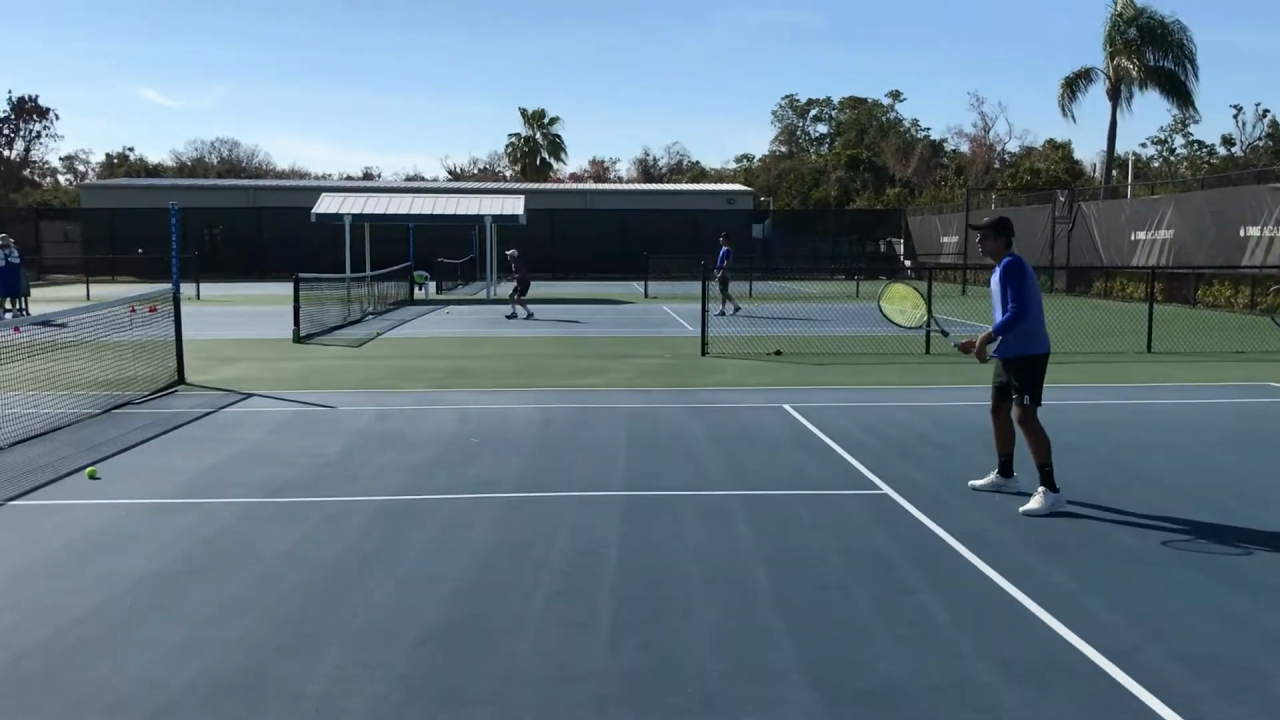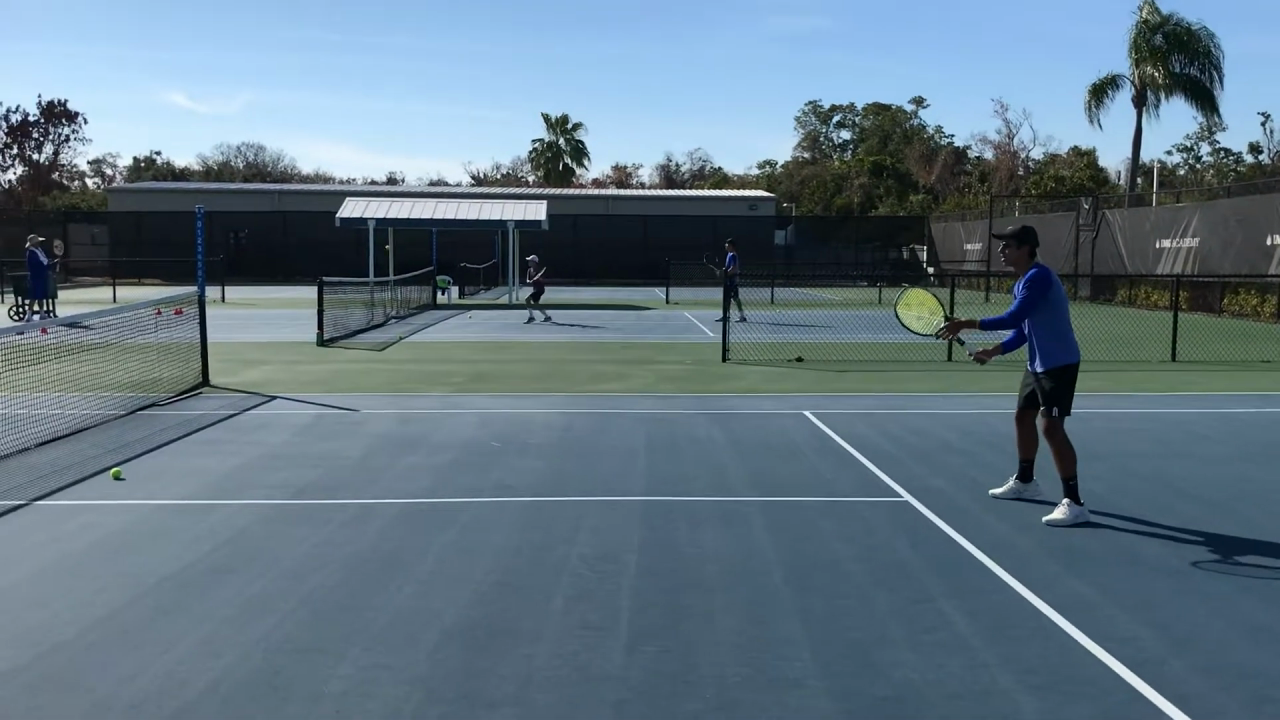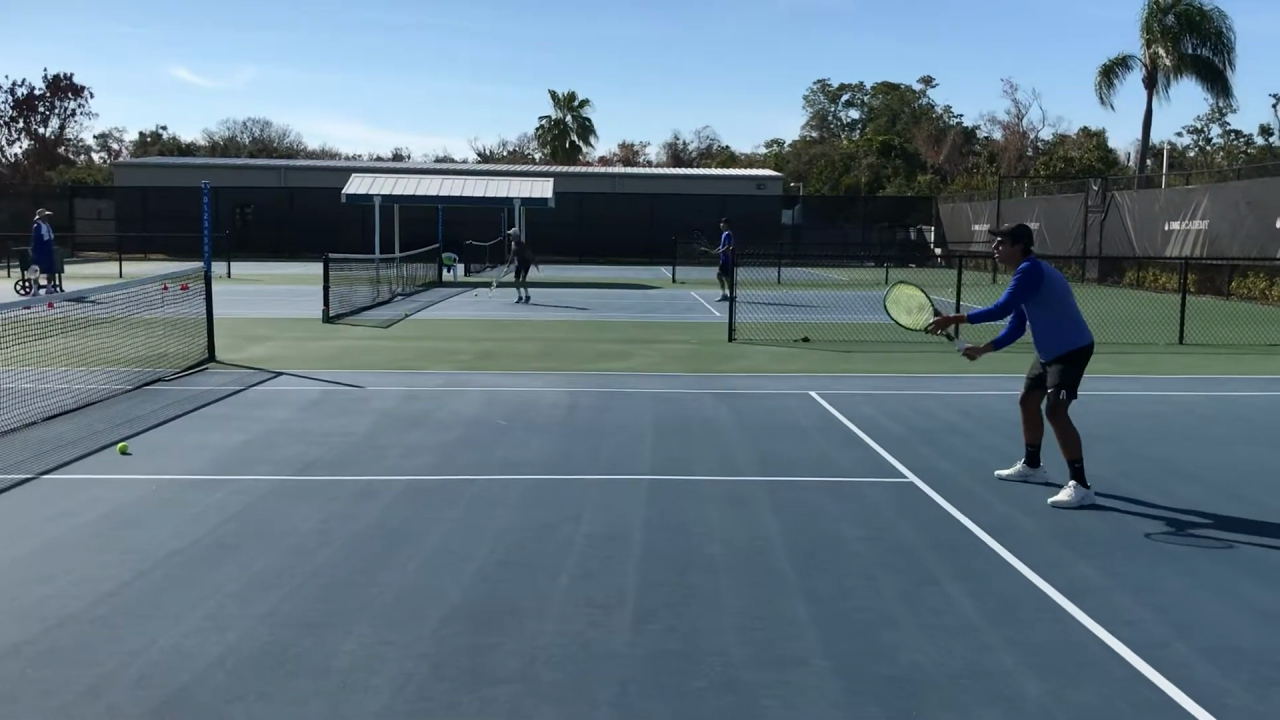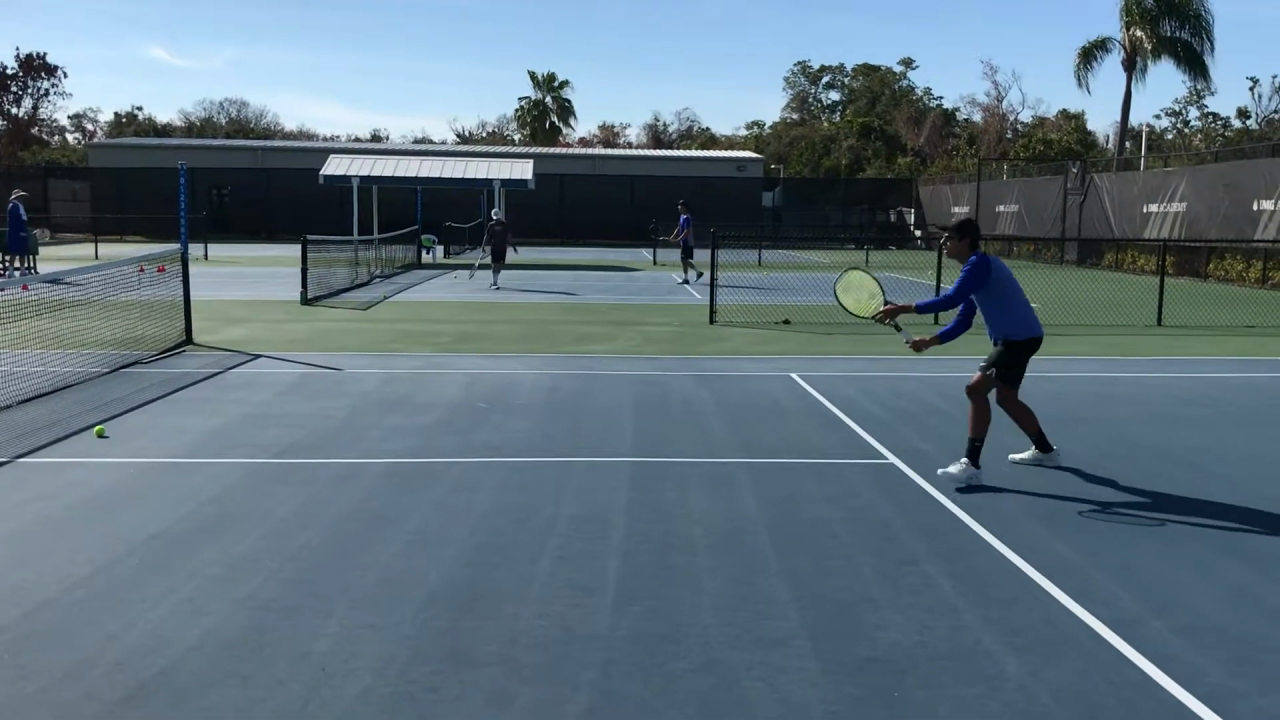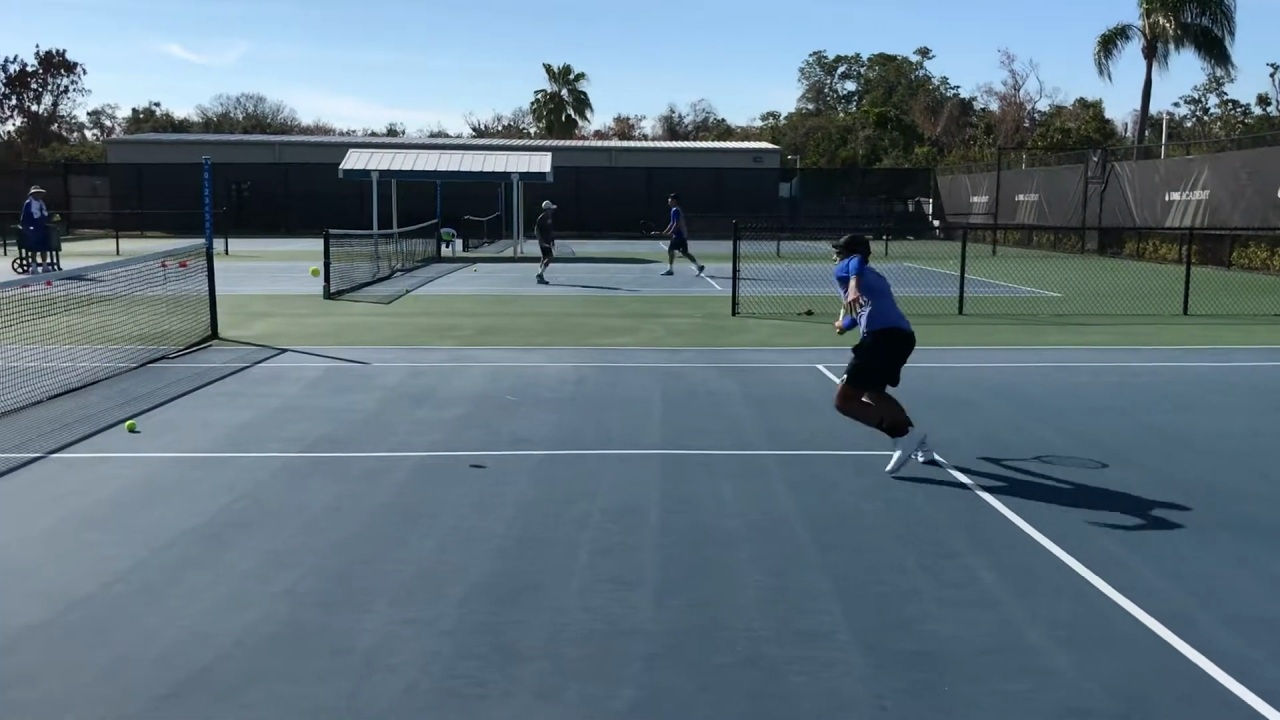
dt=0.7s
person 1, frame 1
left shoulder: (1011, 266)
right shoulder: (1000, 271)
left elbow: (1018, 312)
left wrist: (987, 336)
right wrist: (981, 340)
left hip: (1028, 354)
right hip: (1008, 354)
left knee: (1024, 416)
right knee: (999, 409)
left ankle: (1050, 490)
right ankle: (1005, 475)
person 1, frame 2
left shoulder: (1039, 276)
right shoulder: (1021, 284)
left elbow: (1012, 319)
right elbow: (1022, 331)
left wrist: (966, 323)
right wrist: (994, 351)
left hip: (1058, 364)
right hip: (1037, 363)
left knee: (1051, 427)
right knee: (1023, 417)
left ankle: (1074, 503)
right ankle: (1025, 481)
person 1, frame 3
left shoulder: (1030, 270)
right shoulder: (1024, 274)
left elbow: (1001, 310)
right elbow: (1015, 329)
left wrist: (955, 319)
right wrist: (983, 348)
left hip: (1072, 348)
right hip: (1051, 350)
left knee: (1055, 411)
right knee: (1028, 401)
left ankle: (1080, 485)
right ankle: (1031, 465)
person 1, frame 4
left shoulder: (979, 263)
right shoulder: (975, 267)
left elbow: (950, 300)
right elbow: (962, 322)
left wrist: (903, 309)
right wrist: (930, 341)
left hip: (1020, 339)
right hip: (1013, 338)
left knee: (976, 388)
right knee: (1006, 397)
left ankle: (971, 465)
right ankle: (1044, 450)
person 1, frame 5
left shoulder: (848, 267)
right shoulder: (874, 278)
left elbow: (853, 267)
left wrist: (852, 288)
right wrist: (844, 324)
left hip: (881, 336)
right hip: (902, 336)
left knee: (844, 401)
right knee: (875, 394)
left ankle: (902, 435)
right ankle: (918, 445)
